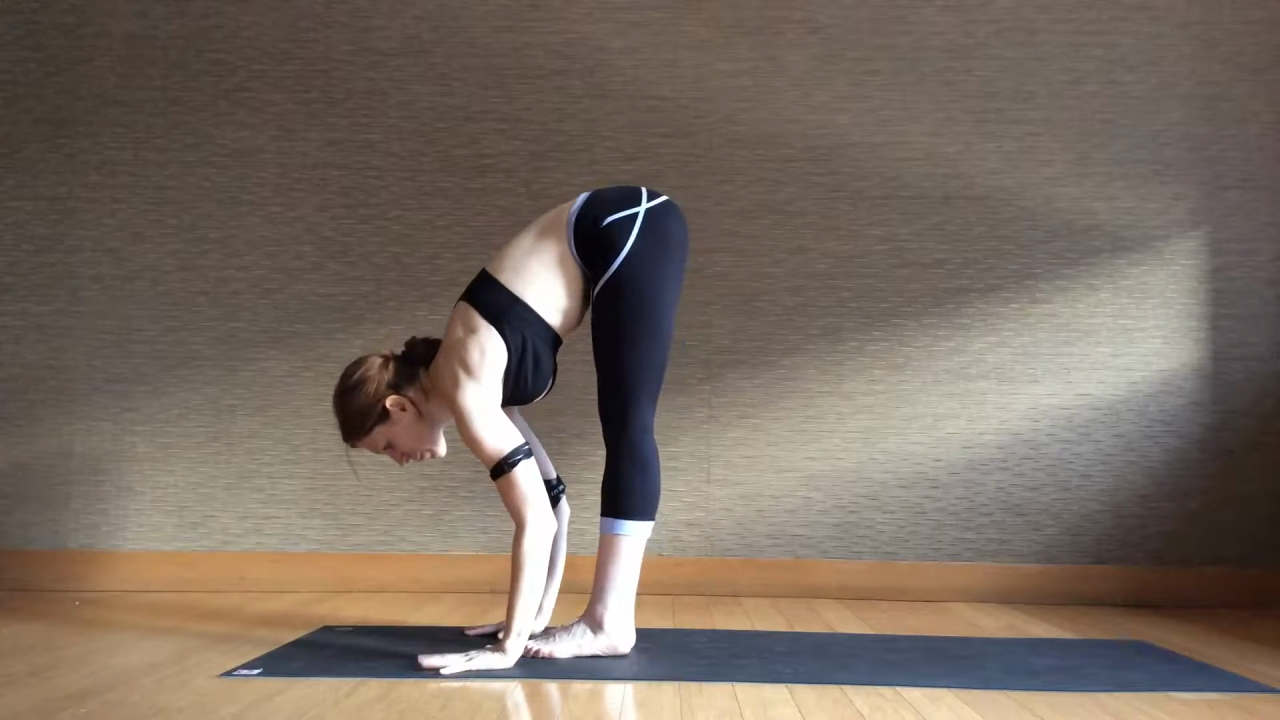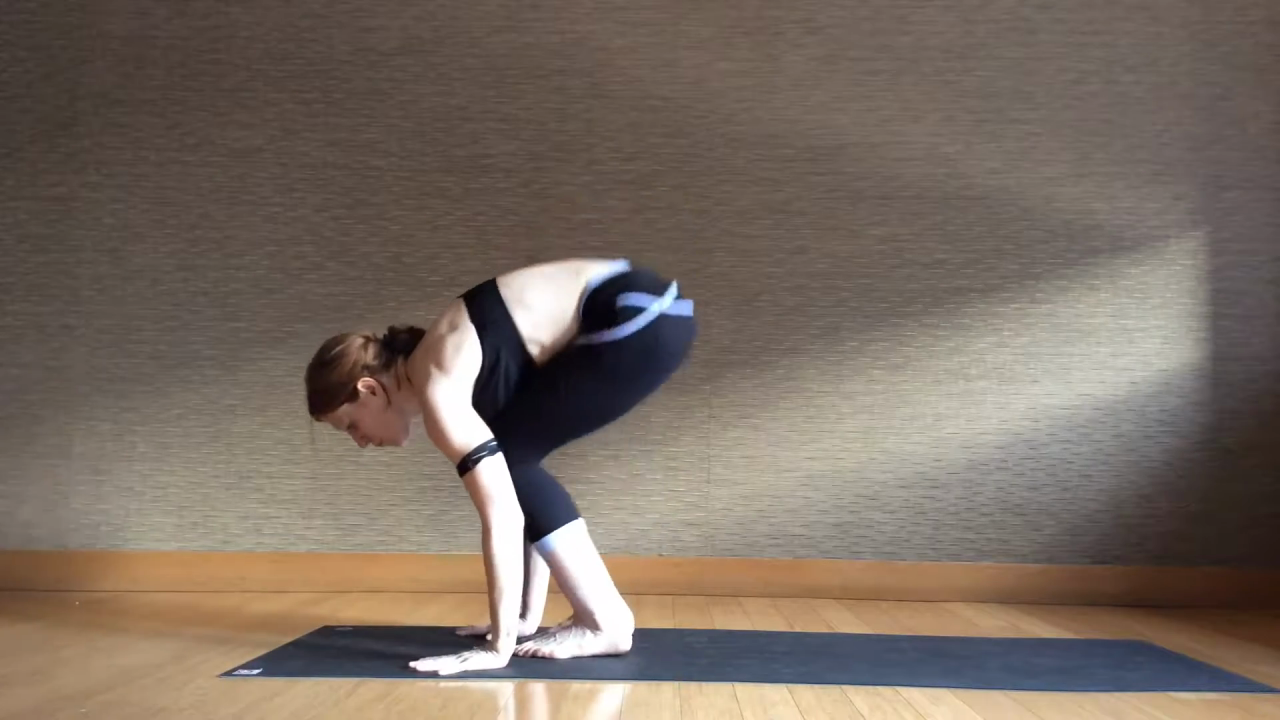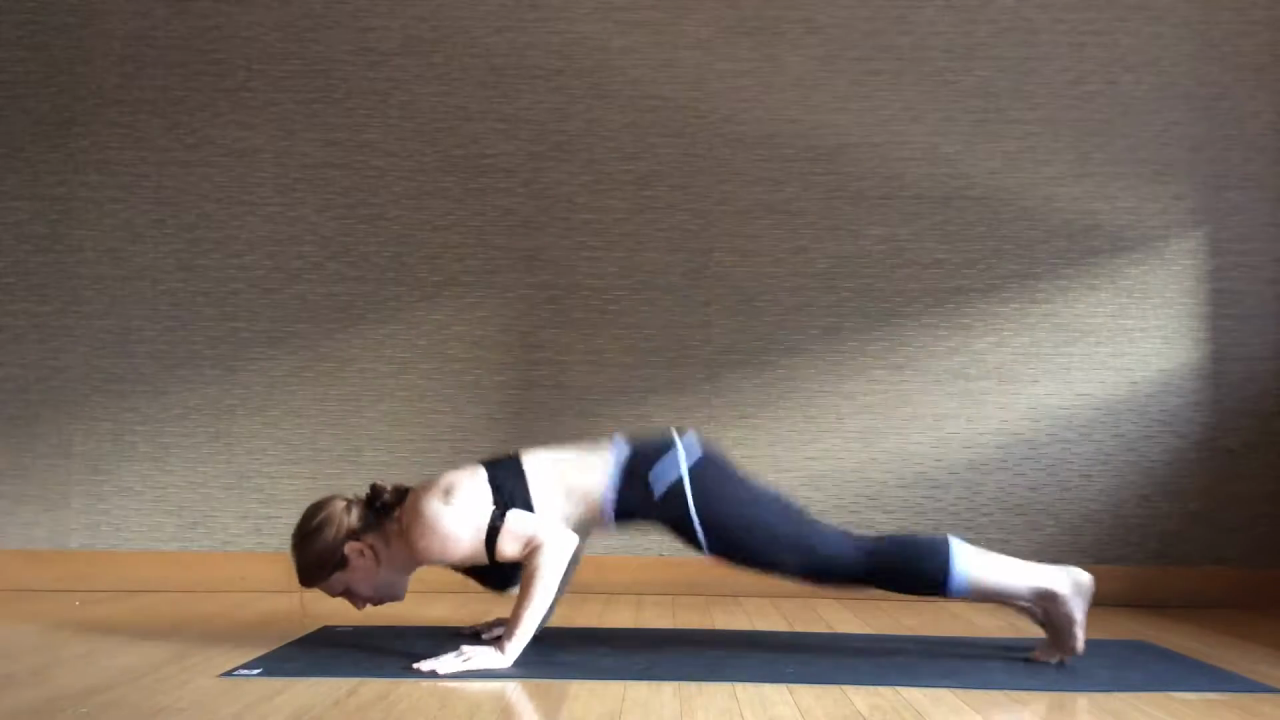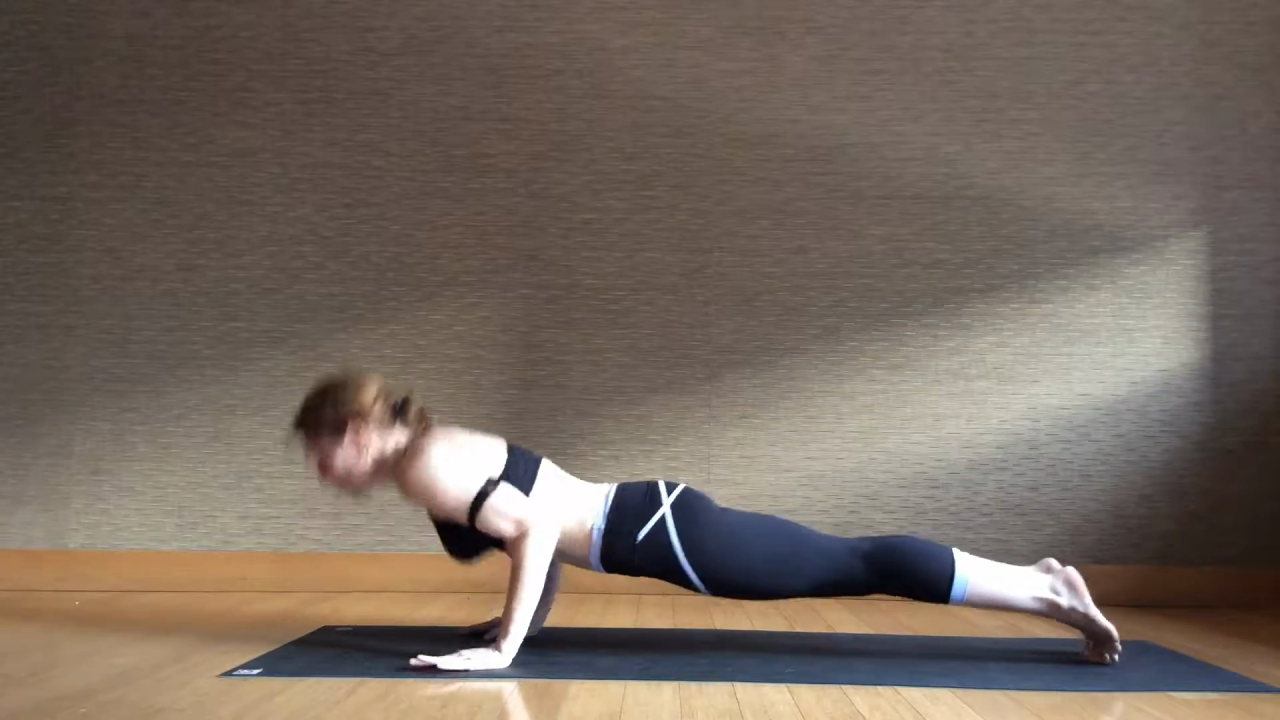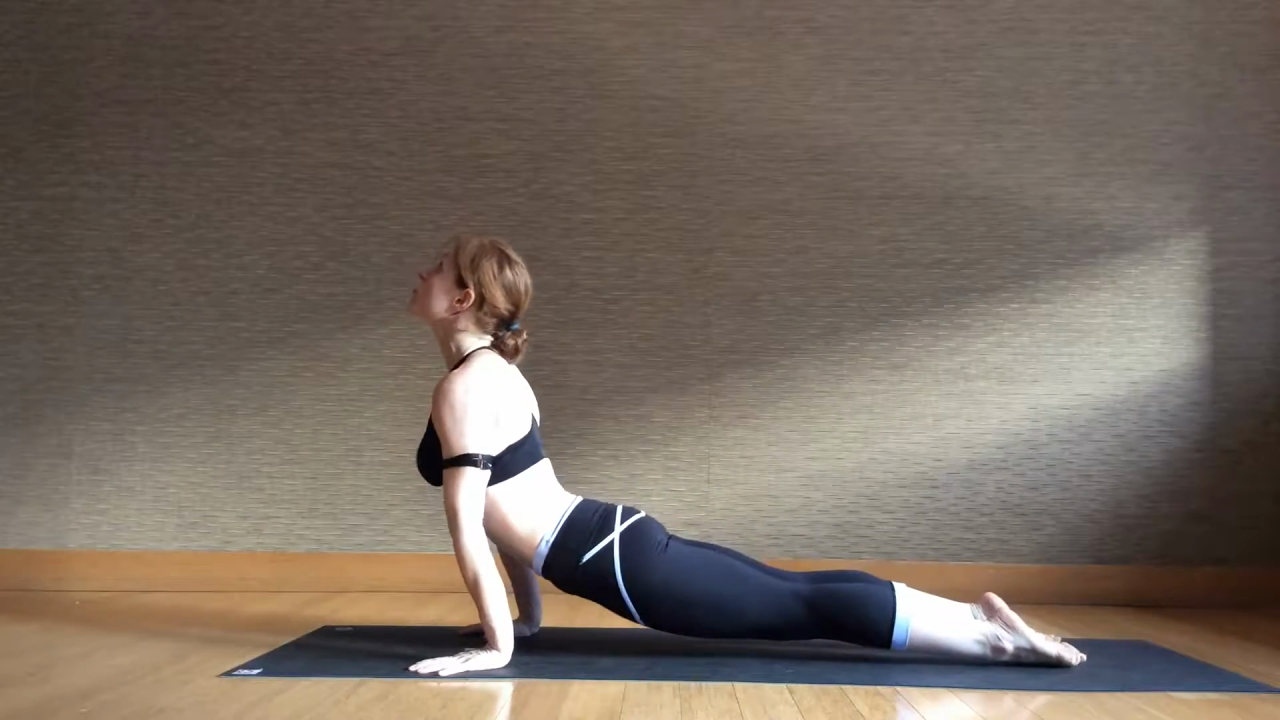
dt=1s
person 1, frame 1
left shoulder: (465, 391)
right shoulder: (474, 381)
left elbow: (535, 520)
right elbow: (549, 497)
left wrist: (509, 646)
right wrist: (536, 617)
left hip: (631, 230)
right hip: (625, 232)
left knee: (627, 429)
right knee: (623, 430)
left ankle: (609, 623)
right ankle: (608, 617)
person 1, frame 2
left shoulder: (437, 385)
right shoulder: (451, 376)
left elbow: (501, 517)
right elbow: (512, 502)
left wrist: (500, 645)
right wrist: (528, 618)
left hip: (642, 312)
right hip: (637, 308)
left knee: (510, 455)
right knee: (515, 455)
left ankle: (605, 622)
right ankle: (599, 615)
person 1, frame 3
left shoulder: (428, 530)
right shoulder: (434, 511)
left elbow: (548, 551)
left wrist: (507, 645)
right wrist: (520, 615)
left hip: (656, 477)
right hip: (650, 468)
left knee: (849, 557)
right knee: (847, 556)
left ankle: (1042, 584)
right ankle: (1043, 585)
person 1, frame 4
left shoulder: (424, 468)
right shoulder: (443, 446)
left elbow: (535, 527)
left wrist: (504, 644)
right wrist: (522, 617)
left hip: (664, 535)
right hip: (660, 519)
left knee: (861, 565)
right knee: (856, 566)
left ankle: (1044, 592)
right ankle: (1039, 581)
person 1, frame 5
left shoulder: (463, 387)
right shoulder: (494, 370)
left elbow: (466, 523)
right elbow: (511, 508)
left wrist: (498, 644)
right wrist: (526, 614)
left hip: (612, 562)
right hip: (616, 537)
left knee: (804, 610)
right knee: (798, 592)
left ankle: (994, 639)
right ankle: (978, 617)
